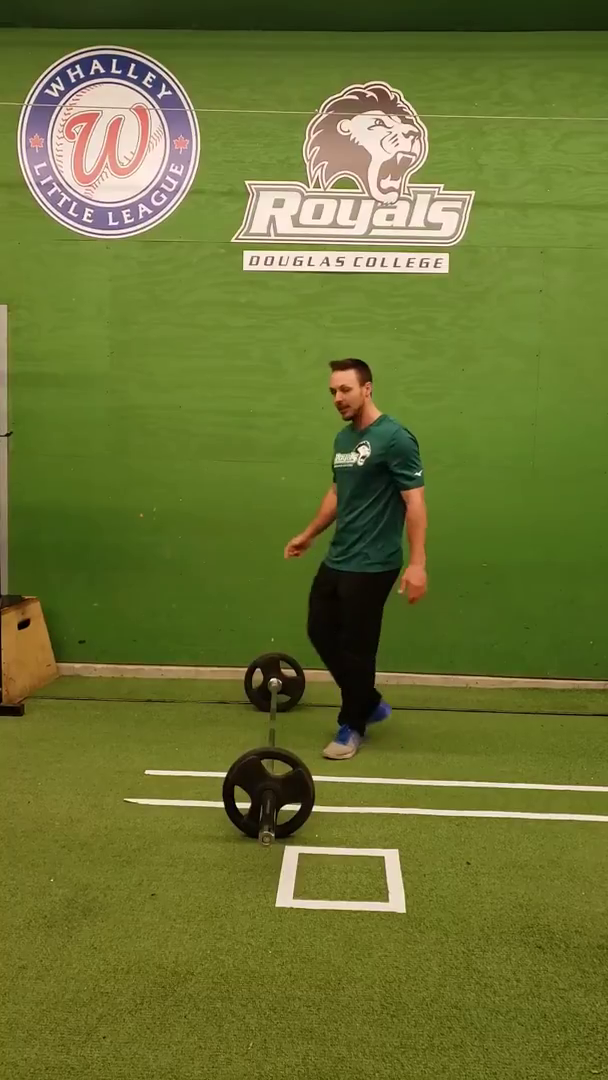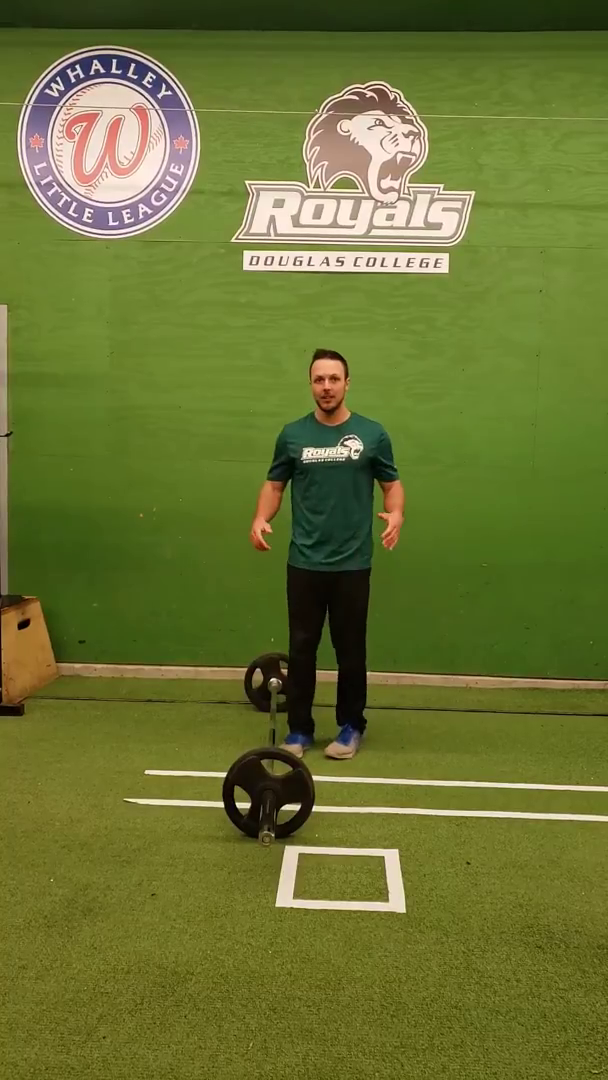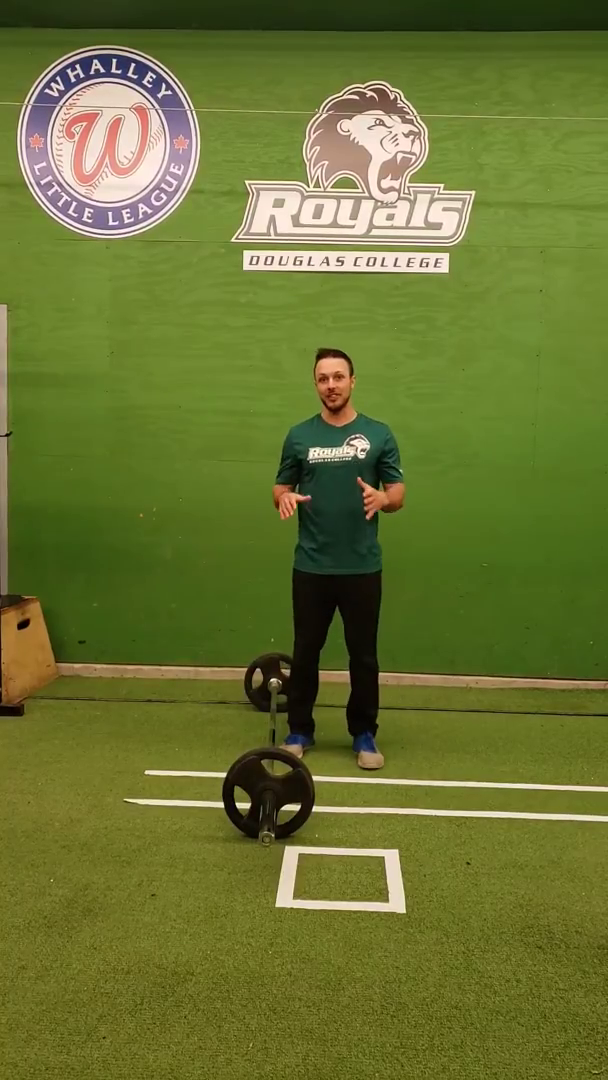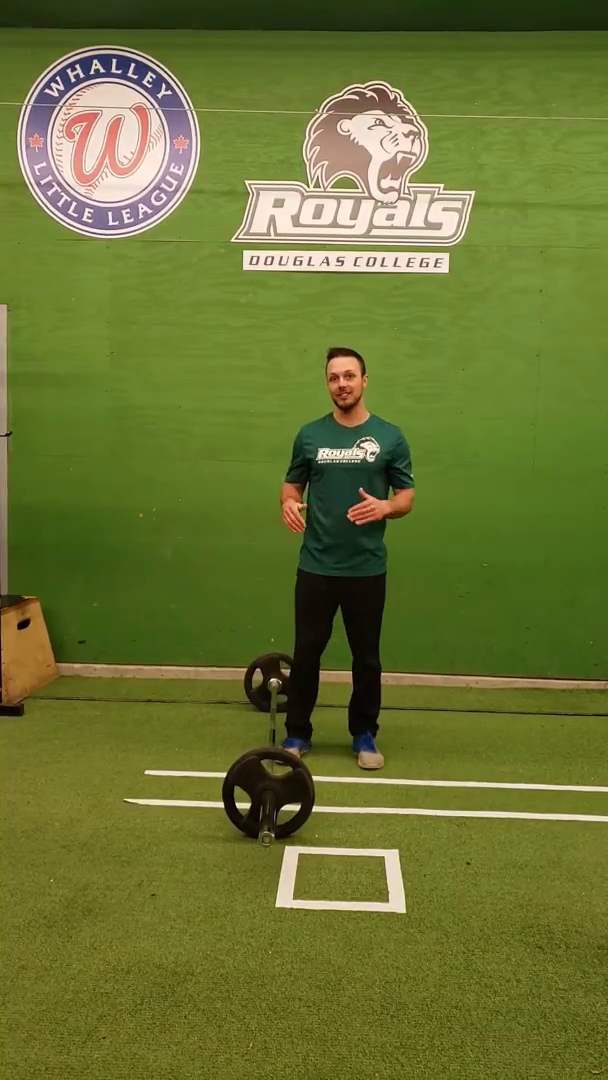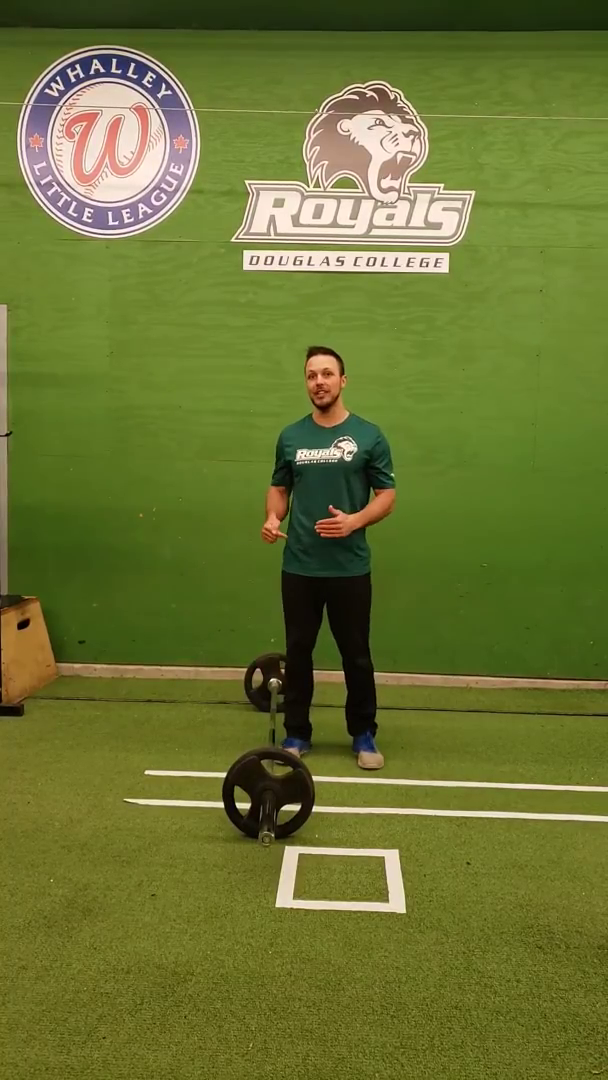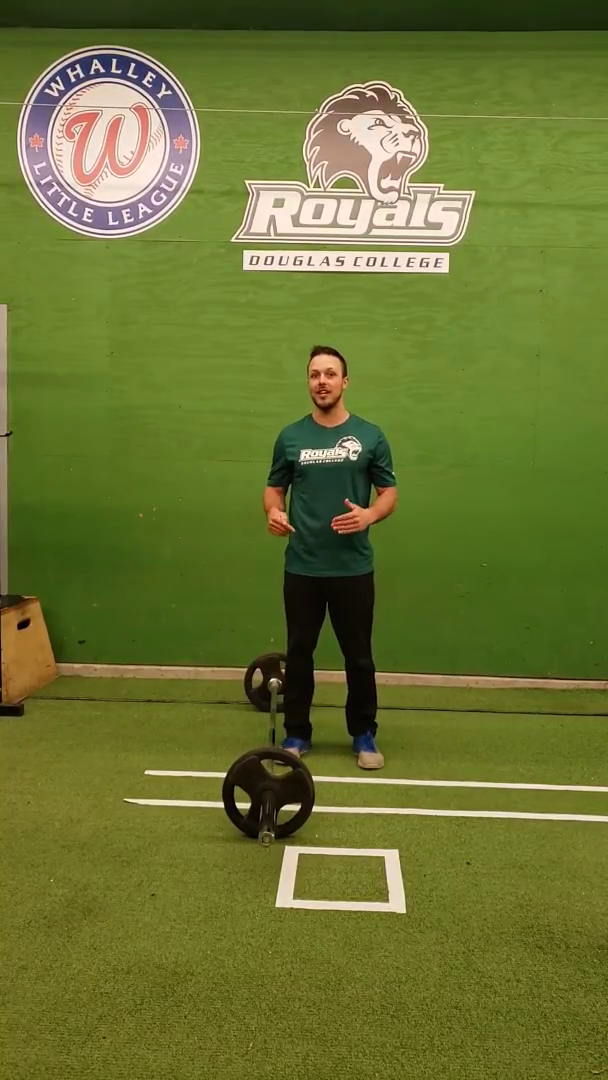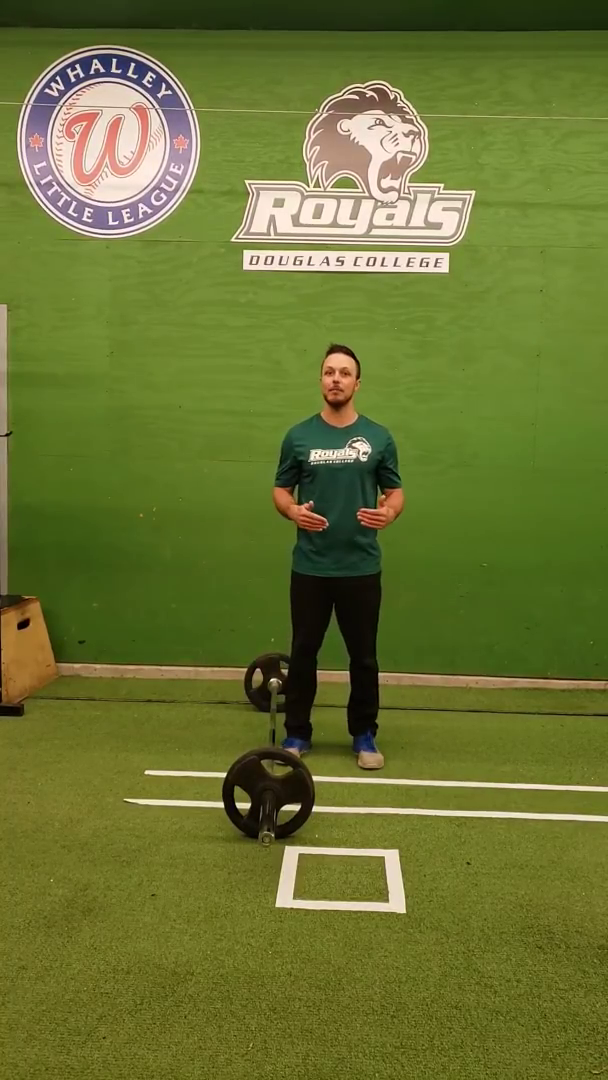
dt=0.7s
person 1, frame 1
left shoulder: (394, 437)
right shoulder: (343, 438)
left elbow: (415, 500)
left wrist: (417, 562)
right wrist: (308, 534)
left hip: (370, 566)
right hip: (336, 559)
left knee: (358, 646)
right knee: (321, 631)
left ankle: (353, 725)
right ankle: (368, 703)
person 1, frame 2
left shoulder: (371, 433)
right shoulder: (293, 434)
left elbow: (391, 483)
right elbow: (274, 485)
left wrist: (395, 513)
right wrist: (260, 519)
left hip: (352, 563)
right hip: (304, 562)
left knee: (350, 649)
right knee: (301, 647)
left ankle: (351, 725)
right ankle: (299, 728)
person 1, frame 3
left shoulder: (378, 434)
right shoulder: (299, 435)
left elbow: (398, 492)
right elbow: (281, 488)
left wrist: (382, 499)
right wrist: (285, 499)
left hip: (362, 566)
right hip: (311, 565)
left knee: (363, 655)
right knee: (305, 651)
left ankle: (364, 734)
right ankle: (300, 730)
person 1, frame 4
left shoulder: (389, 437)
right shoulder: (310, 434)
left elbow: (406, 496)
right elbow: (292, 484)
left wrist: (384, 507)
right wrist: (289, 504)
left hip: (367, 568)
right hip: (316, 566)
left knee: (366, 656)
right knee: (306, 652)
left ankle: (364, 734)
right ankle: (297, 733)
person 1, frame 5
left shoulder: (369, 436)
right shoulder: (290, 436)
left elbow: (387, 496)
right elbow: (279, 488)
left wrist: (355, 520)
right wrist: (272, 518)
left hip: (350, 568)
right hip: (299, 567)
left knee: (356, 654)
right knee: (298, 652)
left ankle: (363, 734)
right ankle: (296, 733)
person 1, frame 6
left shoulder: (370, 436)
right shoulder: (290, 437)
left elbow: (389, 492)
right elbow: (274, 487)
left wrist: (370, 514)
right wrist: (274, 512)
left hip: (353, 568)
right hip: (302, 567)
left knee: (358, 655)
right knee: (299, 652)
left ankle: (363, 734)
right ankle: (296, 733)
person 1, frame 7
left shoulder: (378, 438)
right shoulder: (298, 436)
left elbow: (395, 491)
right elbow: (281, 490)
left wrist: (389, 512)
right wrist: (293, 511)
left hip: (361, 568)
right hip: (310, 568)
left knee: (363, 656)
right knee: (303, 653)
left ankle: (364, 735)
right ankle: (297, 733)
